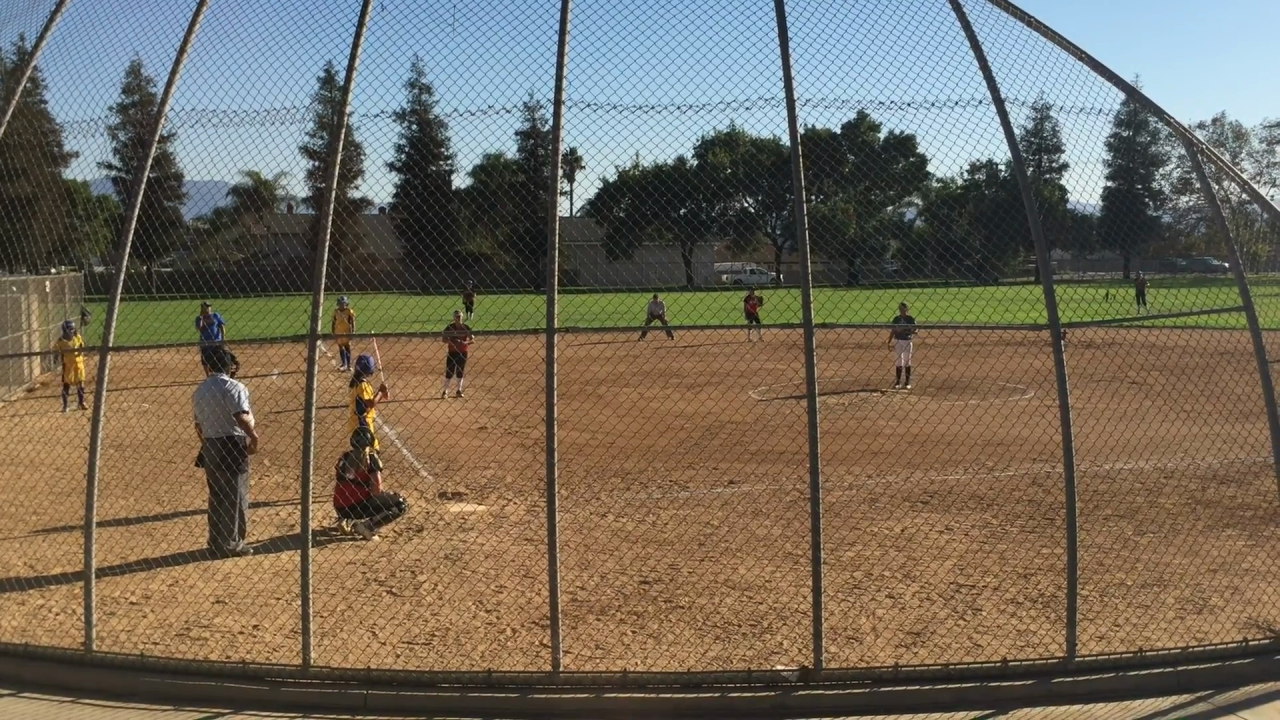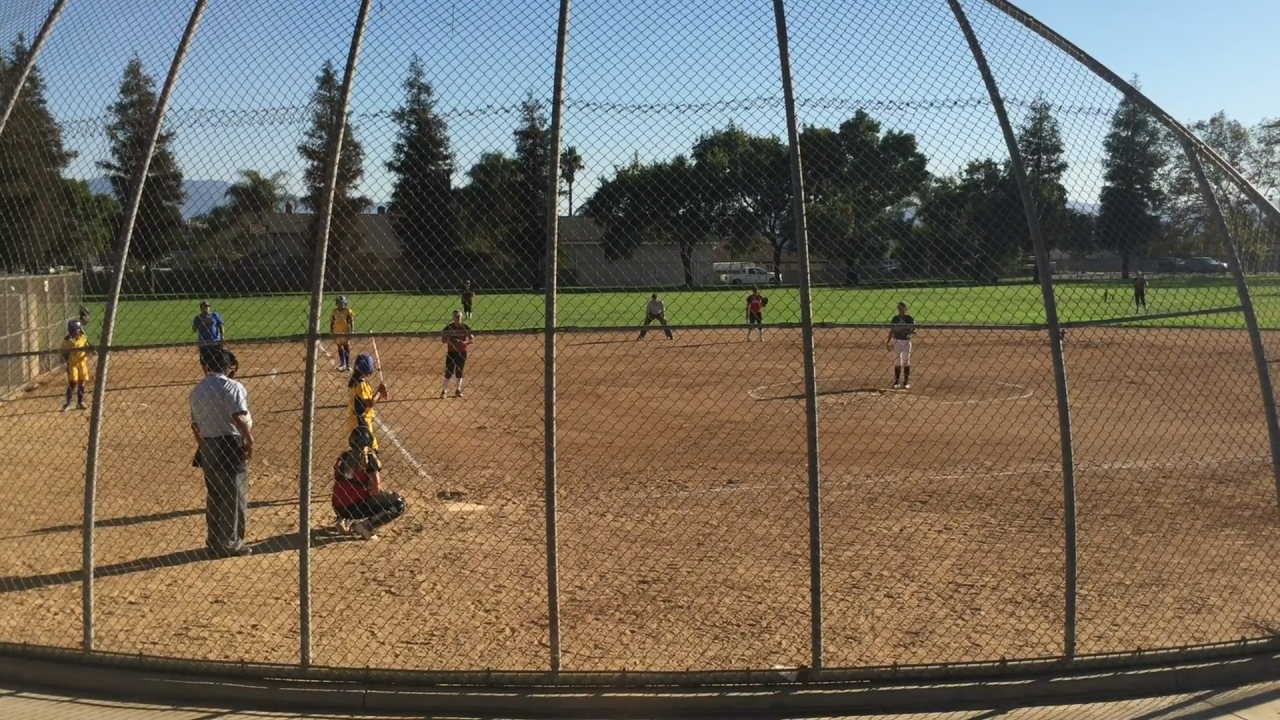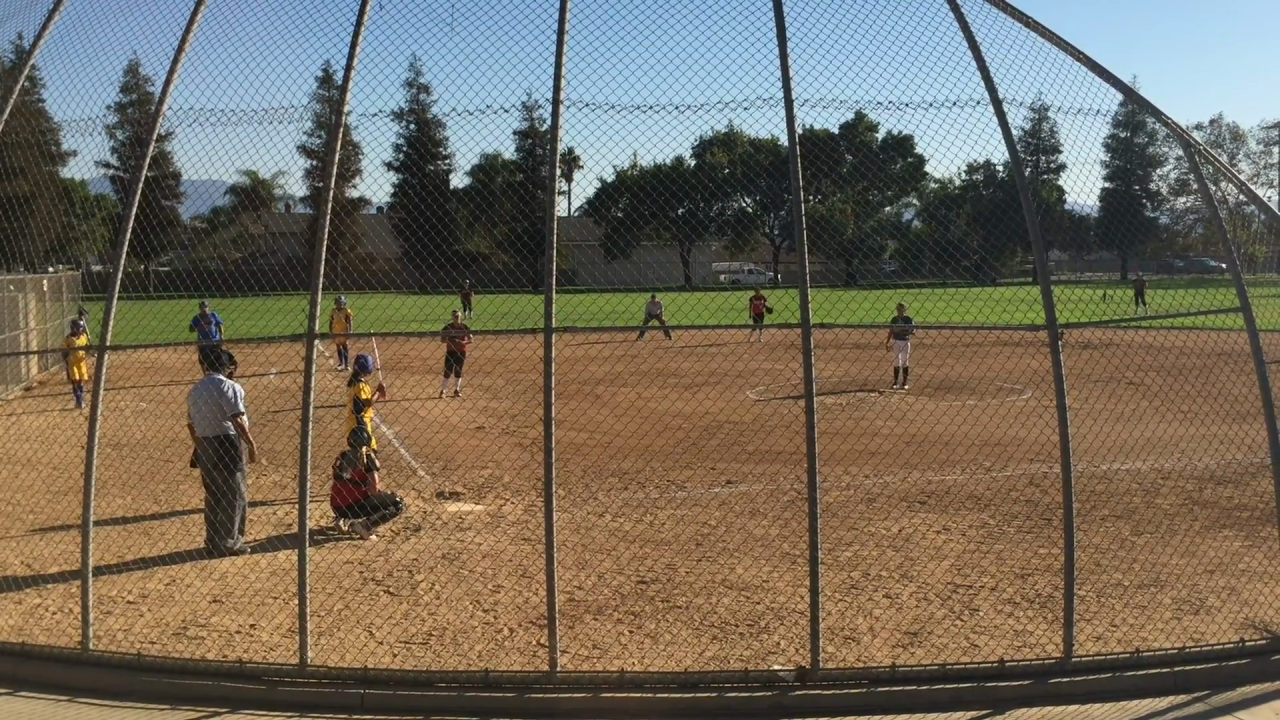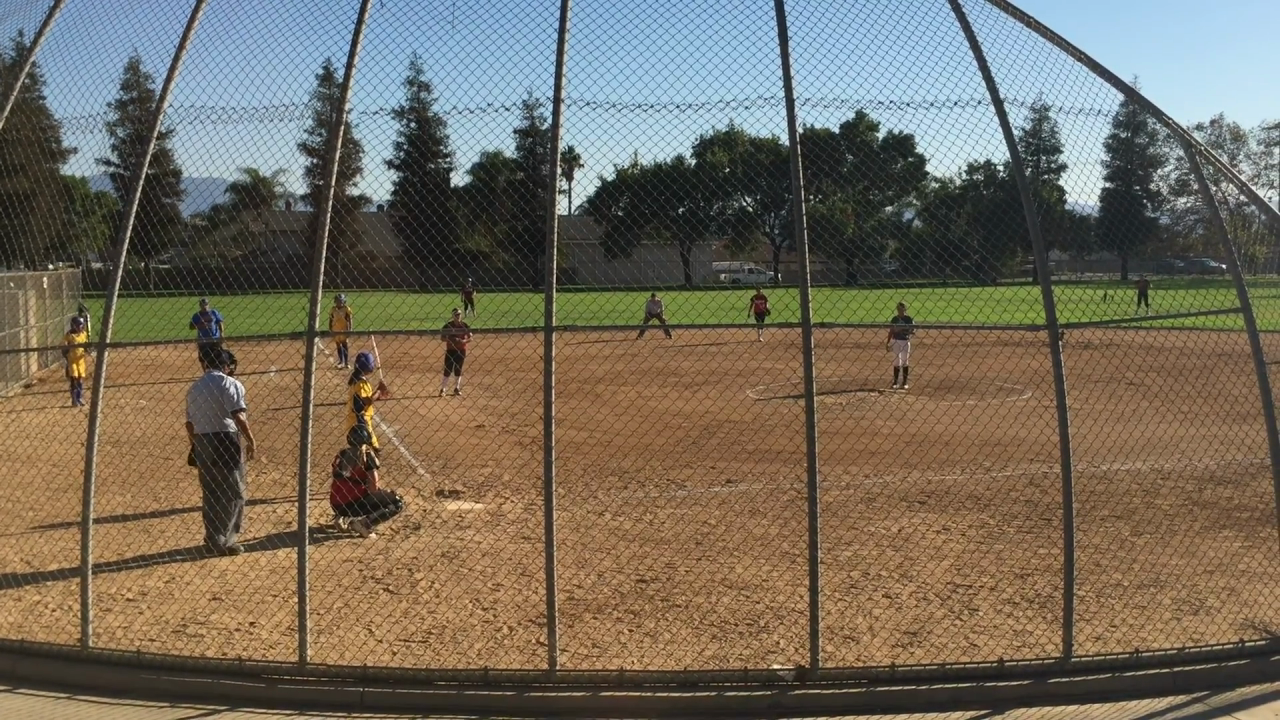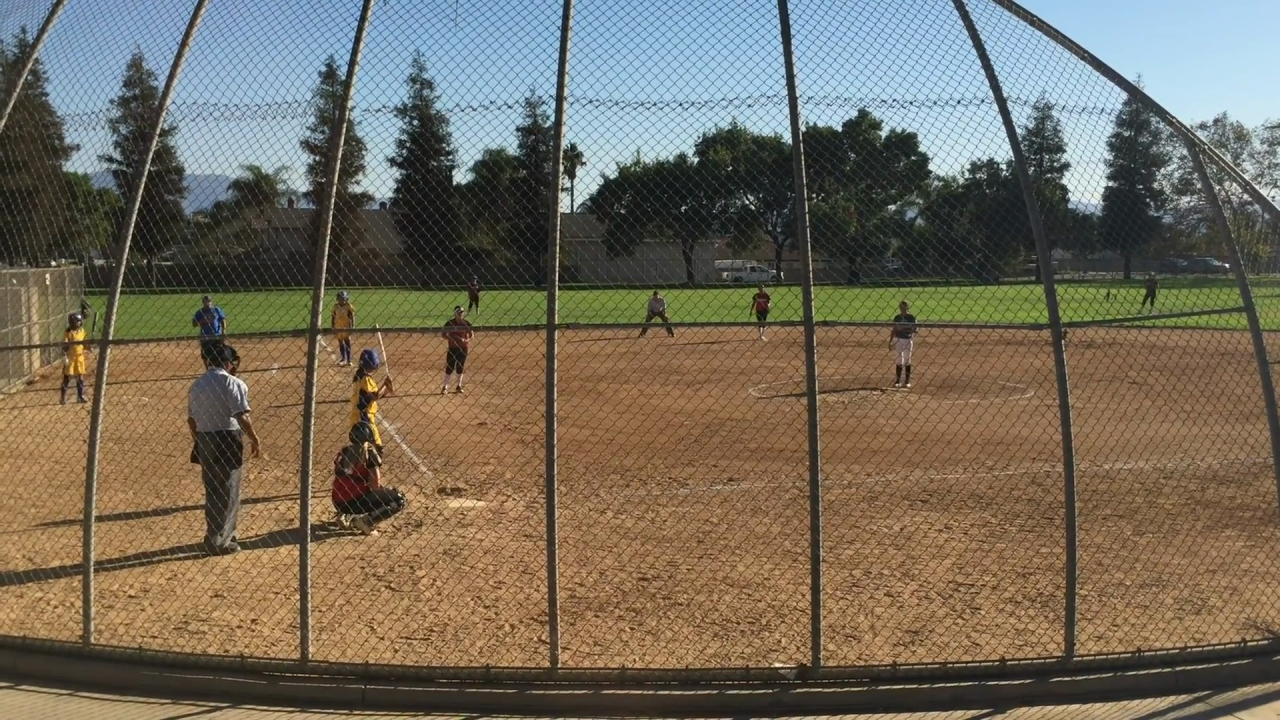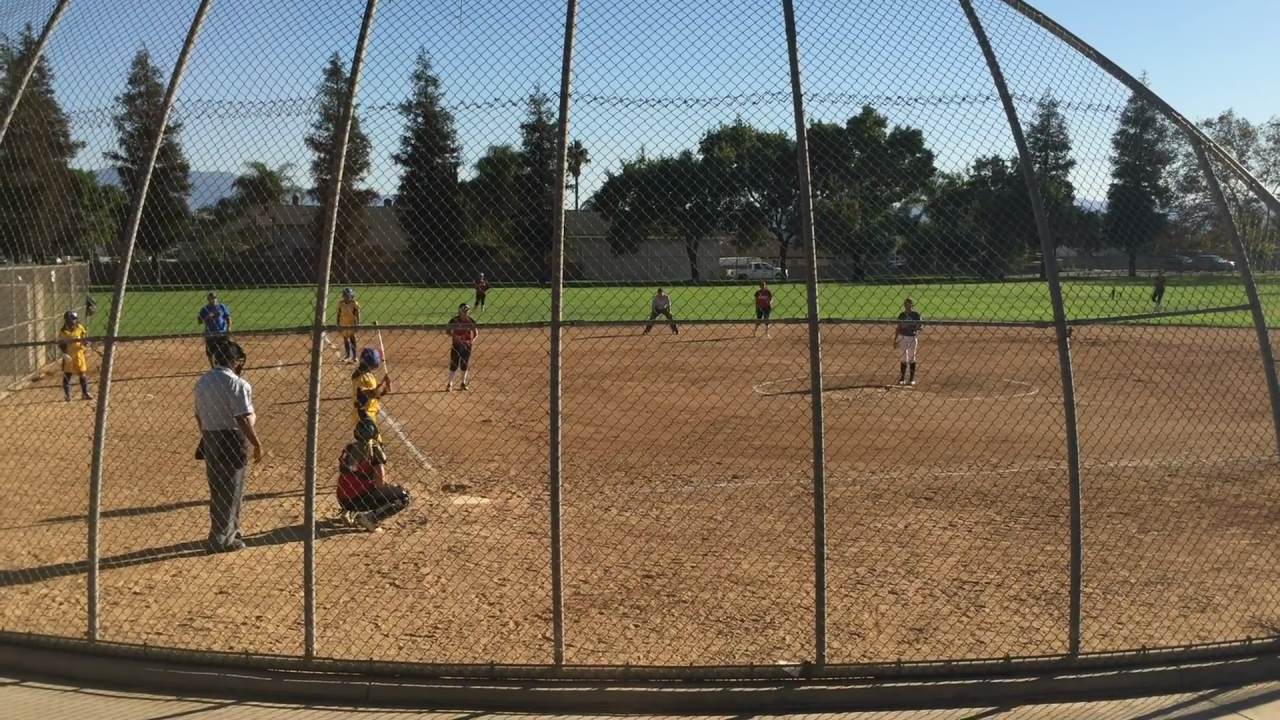
dt=0.3s
person 1, frame 1
left shoulder: (200, 391)
right shoulder: (233, 387)
left elbow: (198, 424)
right elbow: (242, 417)
right wrist: (254, 437)
left hip: (210, 446)
right hip: (233, 445)
left knee: (216, 495)
right knee: (235, 496)
left ankle: (216, 541)
right ankle: (231, 544)
person 1, frame 2
left shoulder: (197, 390)
right shoulder: (232, 387)
left elbow: (195, 425)
right elbow: (239, 418)
right wrist: (250, 441)
left hip: (208, 447)
right hip: (230, 445)
left knee: (214, 495)
right knee: (234, 496)
left ankle: (215, 540)
right ankle: (230, 543)
person 1, frame 3
left shoulder: (195, 390)
right shoulder: (229, 387)
left elbow: (191, 425)
right elbow: (237, 420)
right wrist: (251, 444)
left hip: (204, 446)
right hip: (227, 444)
left knee: (212, 495)
right knee: (234, 495)
left ankle: (213, 540)
right ankle: (229, 542)
person 1, frame 4
left shoulder: (195, 388)
right shoulder: (229, 384)
left elbow: (189, 423)
right elbow: (238, 415)
left wrist: (196, 447)
right wrist: (251, 440)
left hip: (201, 444)
right hip: (225, 442)
left knee: (210, 494)
right knee: (233, 493)
left ankle: (213, 537)
right ankle: (224, 539)
person 1, frame 5
left shoulder: (197, 385)
right shoulder: (232, 383)
left elbow: (191, 419)
right elbow: (242, 417)
left wrist: (199, 443)
right wrist: (255, 439)
left hip: (204, 441)
right hip: (226, 440)
left knee: (213, 491)
right knee: (229, 493)
left ankle: (216, 535)
right ankle: (219, 540)
person 1, frame 6
left shoulder: (202, 382)
right shoulder: (236, 383)
left elbow: (199, 416)
right elbow: (243, 418)
right wrist: (256, 443)
left hip: (209, 440)
right hip: (230, 440)
left knee: (218, 489)
right knee: (231, 491)
left ankle: (222, 532)
right ankle: (223, 538)
